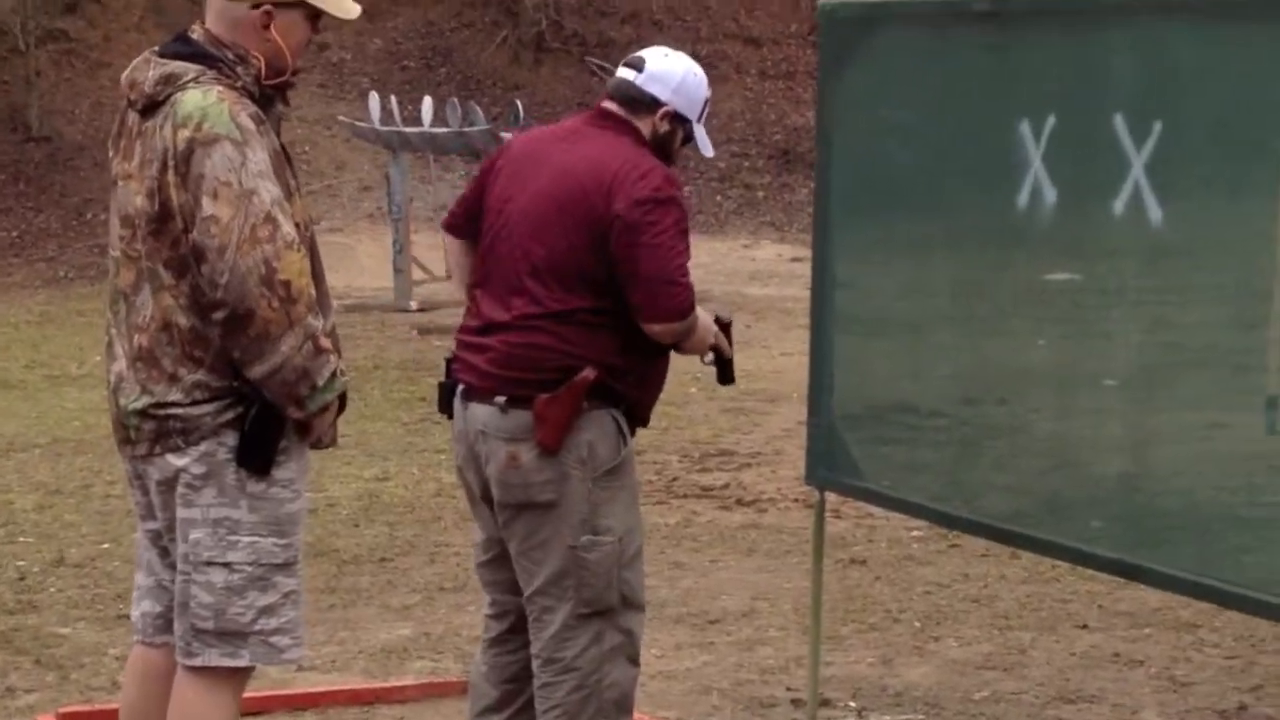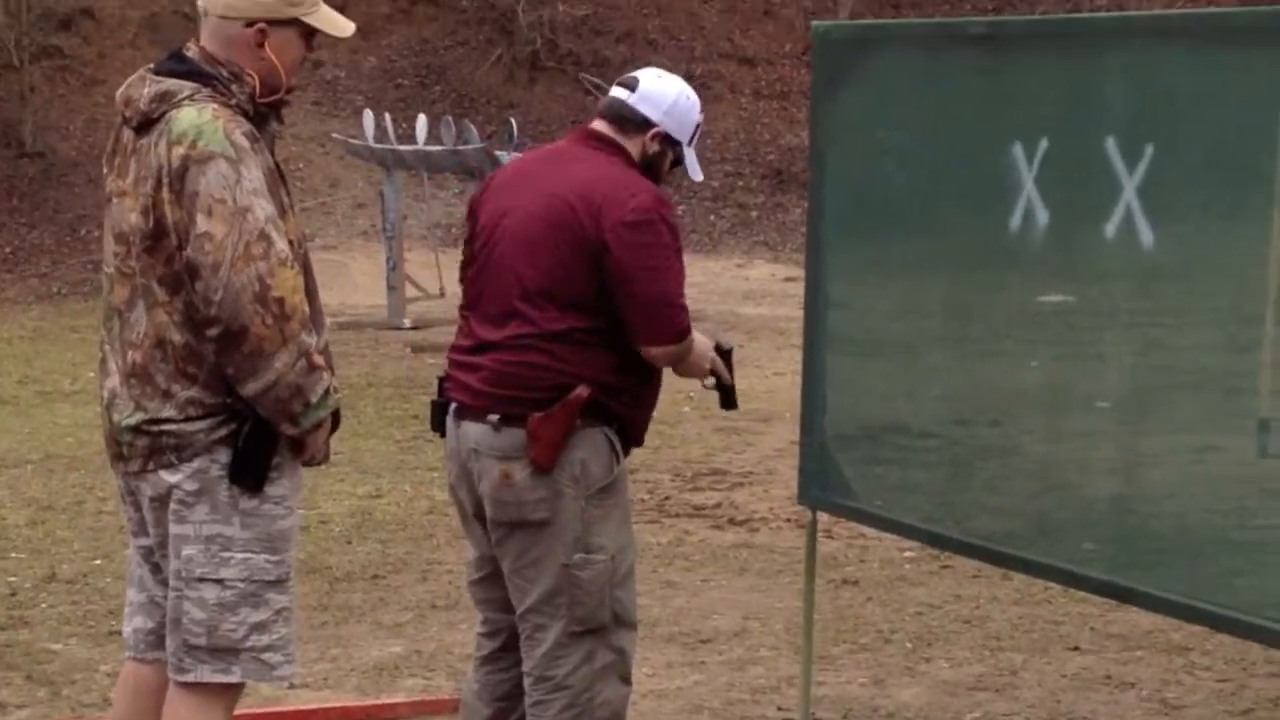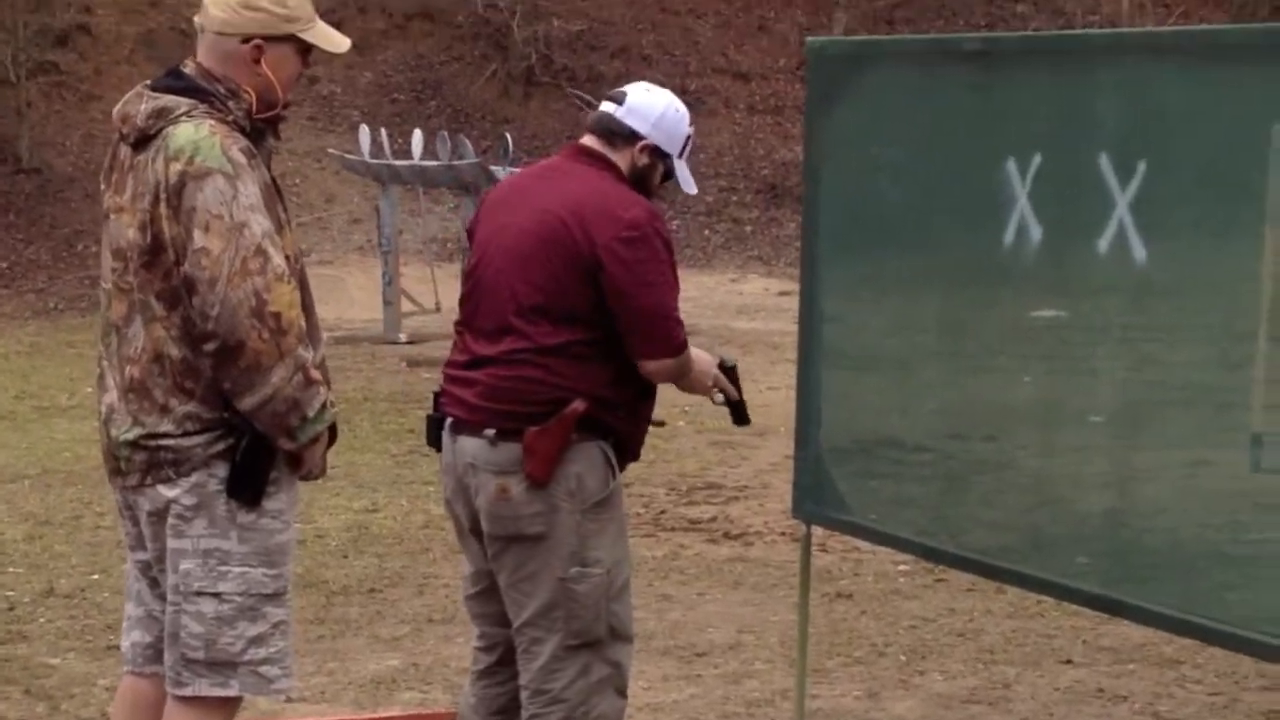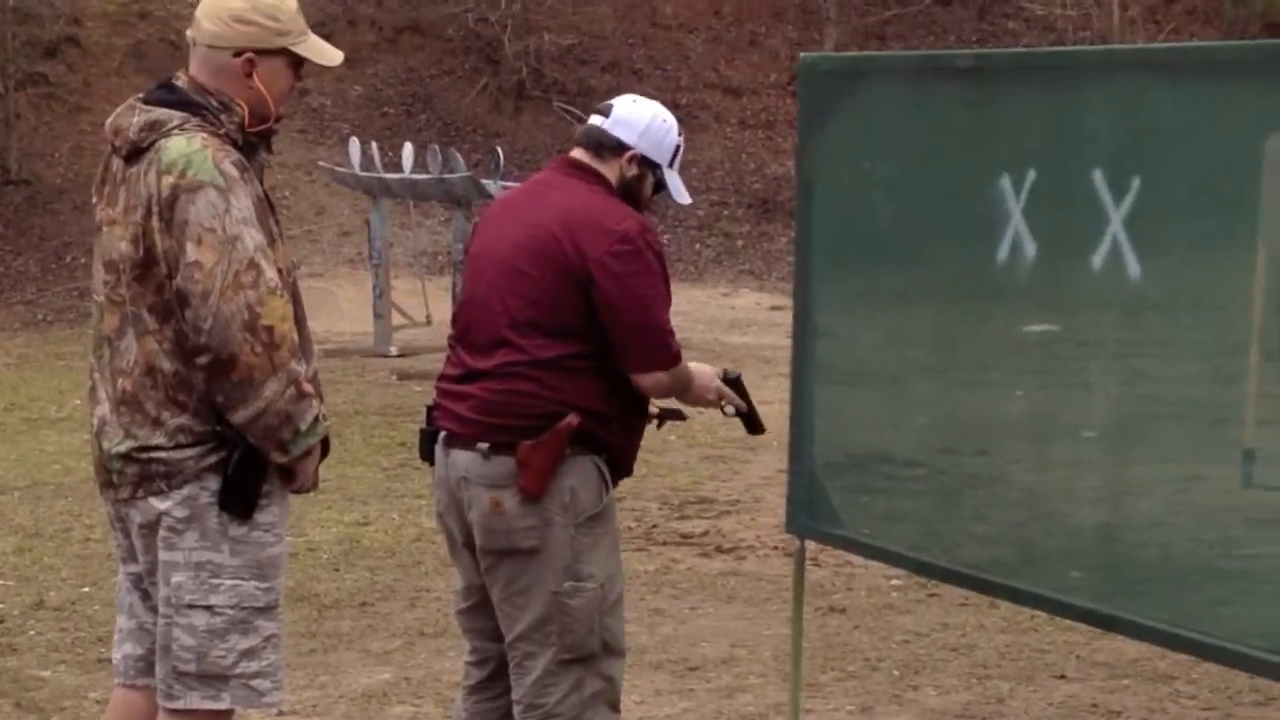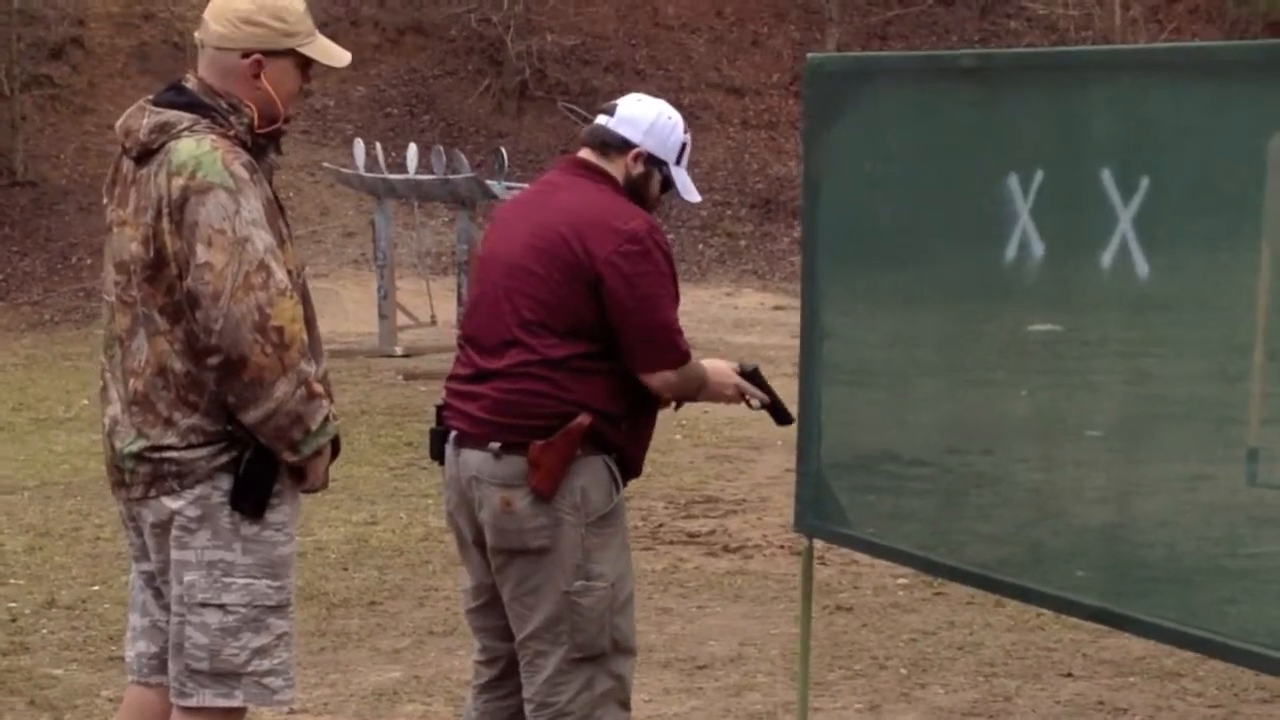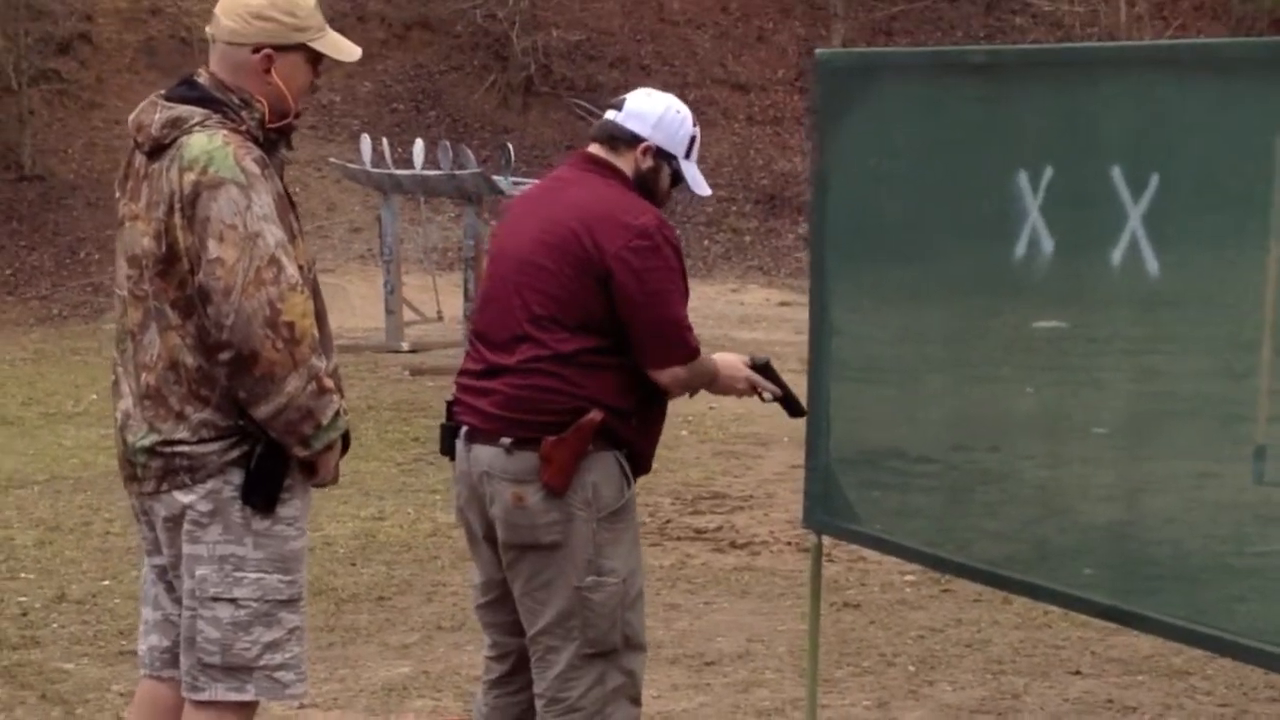
dt=0.1s
person 1, frame 1
left shoulder: (155, 103)
right shoulder: (219, 119)
right elbow: (257, 285)
right wrist: (317, 393)
left hip: (161, 402)
right hip: (227, 421)
left knee: (164, 631)
right knee: (218, 650)
person 1, frame 2
left shoulder: (149, 121)
right shoulder: (212, 137)
right elbow: (251, 302)
right wrist: (310, 410)
left hip: (151, 422)
right hip: (217, 439)
left knee: (156, 647)
person 1, frame 3
left shoulder: (144, 138)
right shoulder: (210, 152)
right elbow: (247, 317)
right wrist: (306, 425)
left hip: (151, 438)
right hip: (216, 454)
left knee: (153, 661)
person 1, frame 4
left shoulder: (138, 150)
right shoulder: (202, 165)
right elbow: (238, 328)
right wrist: (299, 438)
left hip: (139, 449)
right hip: (205, 466)
person 1, frame 5
left shoulder: (149, 152)
right shoulder: (212, 167)
right elbow: (249, 330)
right wrist: (310, 437)
left hip: (154, 449)
right hip: (218, 466)
person 1, frame 6
left shoulder: (159, 146)
right shoulder: (223, 161)
right elbow: (259, 324)
right wrist: (320, 431)
left hip: (163, 443)
right hip: (229, 460)
person 2, frame 1
left shoulder: (525, 148)
right shoulder: (640, 180)
left elbow: (460, 229)
right elbow: (664, 318)
right wrist: (700, 331)
left hip: (482, 408)
right hip: (560, 429)
left knee: (514, 615)
right knee: (587, 624)
person 2, frame 2
left shoulder: (513, 174)
right shoulder: (631, 202)
right elbow: (662, 343)
right wrist: (694, 355)
left hip: (473, 427)
left knee: (506, 633)
right knee: (577, 642)
person 2, frame 3
left shoulder: (508, 192)
right shoulder: (624, 215)
right elbow: (660, 356)
right wrist: (696, 370)
left hip: (469, 442)
right hip: (547, 460)
left knee: (502, 647)
right knee: (573, 656)
person 2, frame 4
left shoulder: (506, 207)
right shoulder: (615, 229)
right elbow: (653, 372)
right wrist: (694, 384)
left hip: (461, 456)
left knee: (492, 660)
person 2, frame 5
left shoulder: (517, 207)
right shoulder: (624, 228)
right elbow: (663, 372)
right wrist: (710, 380)
left hip: (471, 455)
left knee: (502, 660)
person 2, frame 6
left shoulder: (531, 202)
right shoulder: (633, 225)
right elbow: (671, 367)
right wrist: (717, 372)
left hip: (481, 450)
left knee: (513, 655)
right knee: (587, 665)
